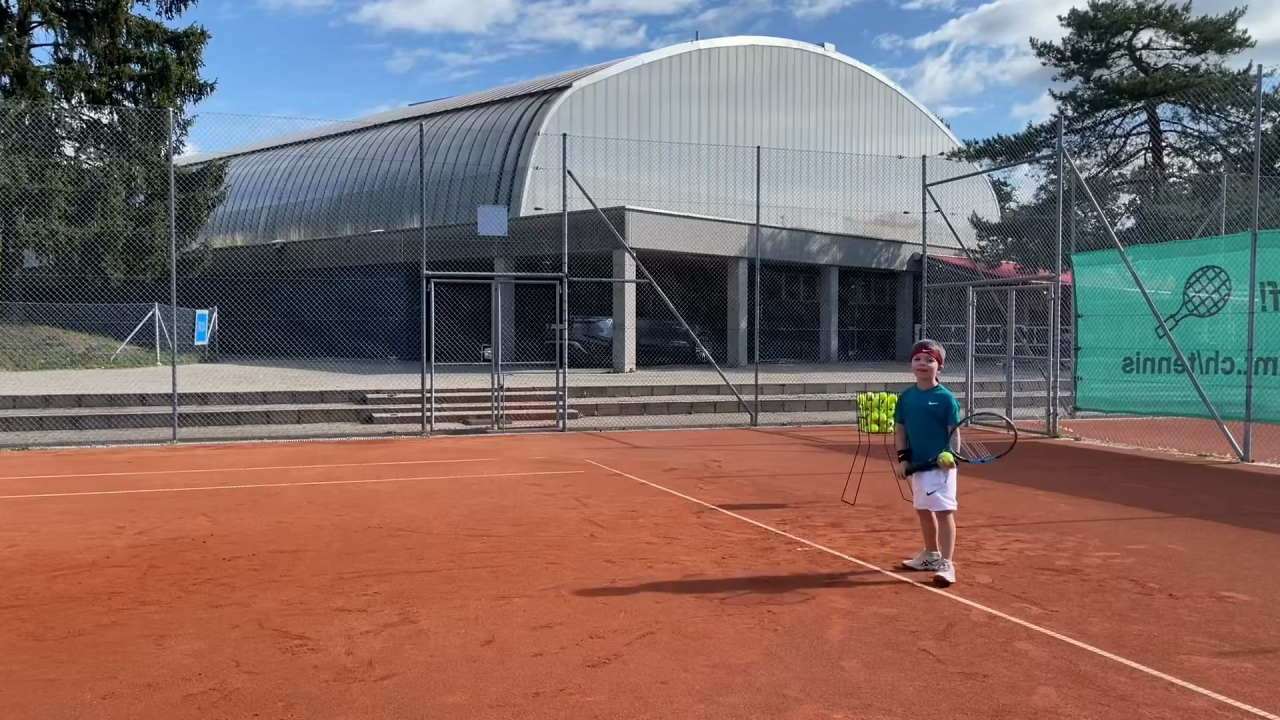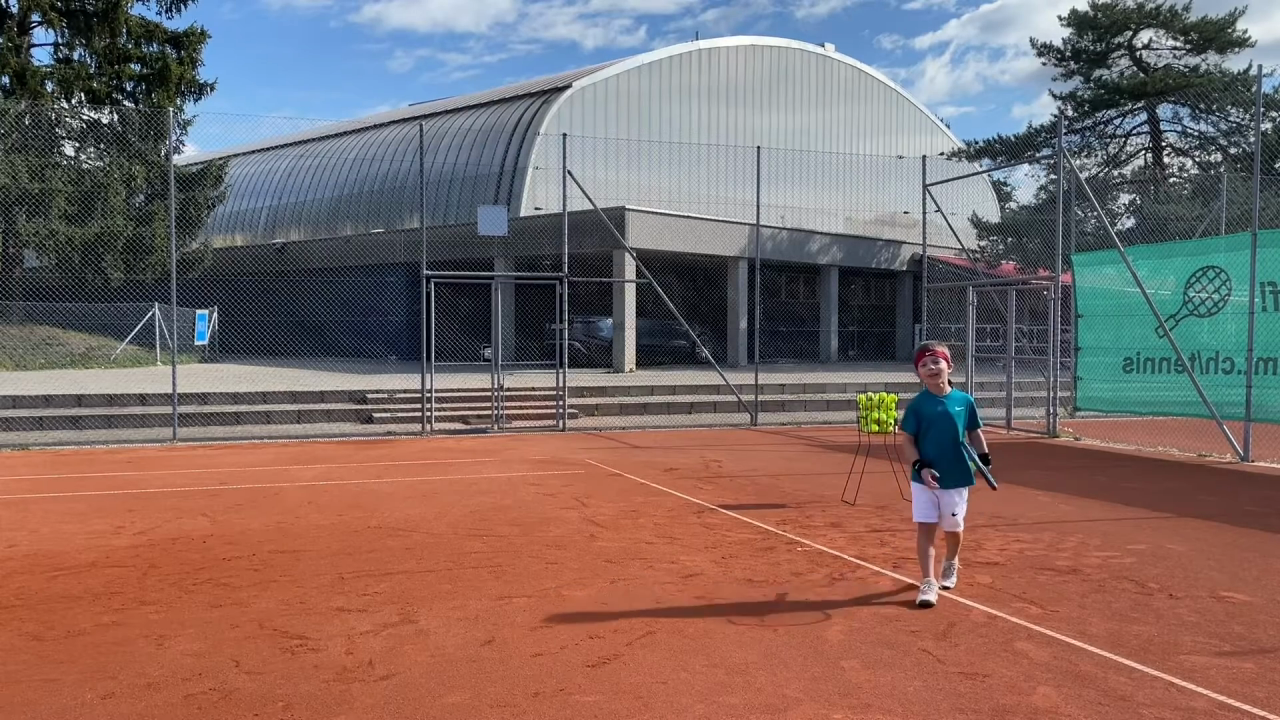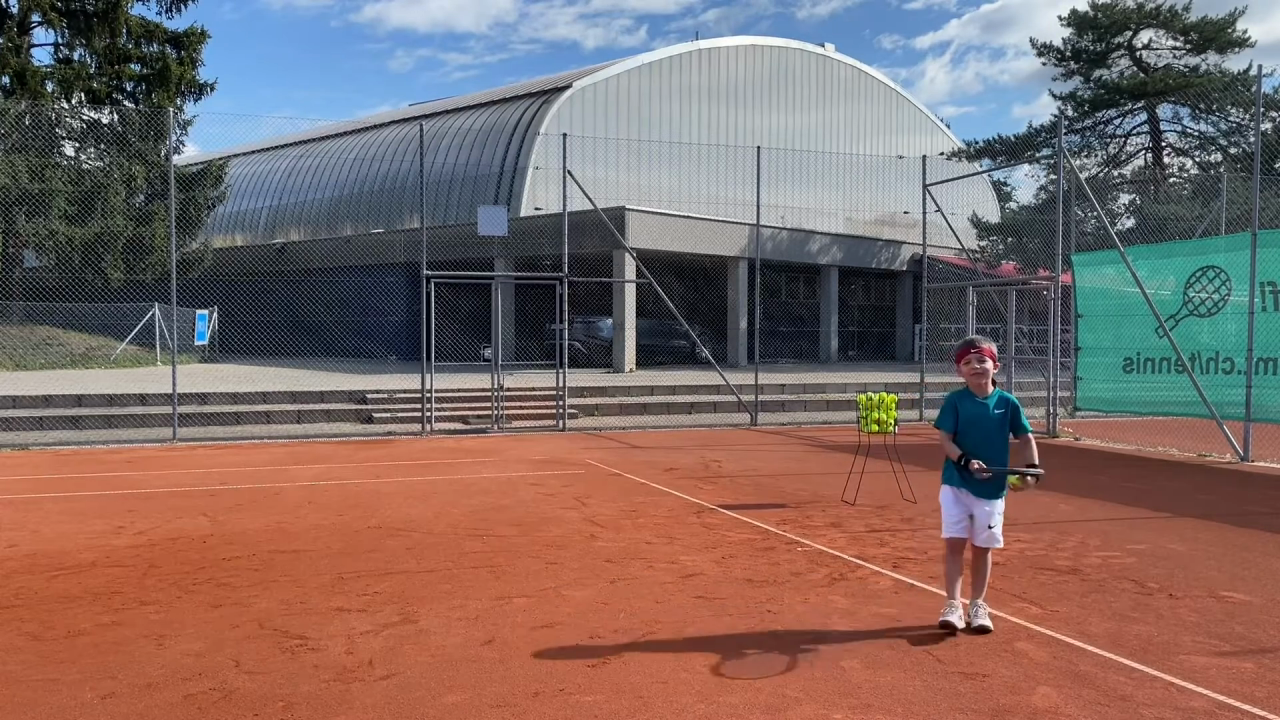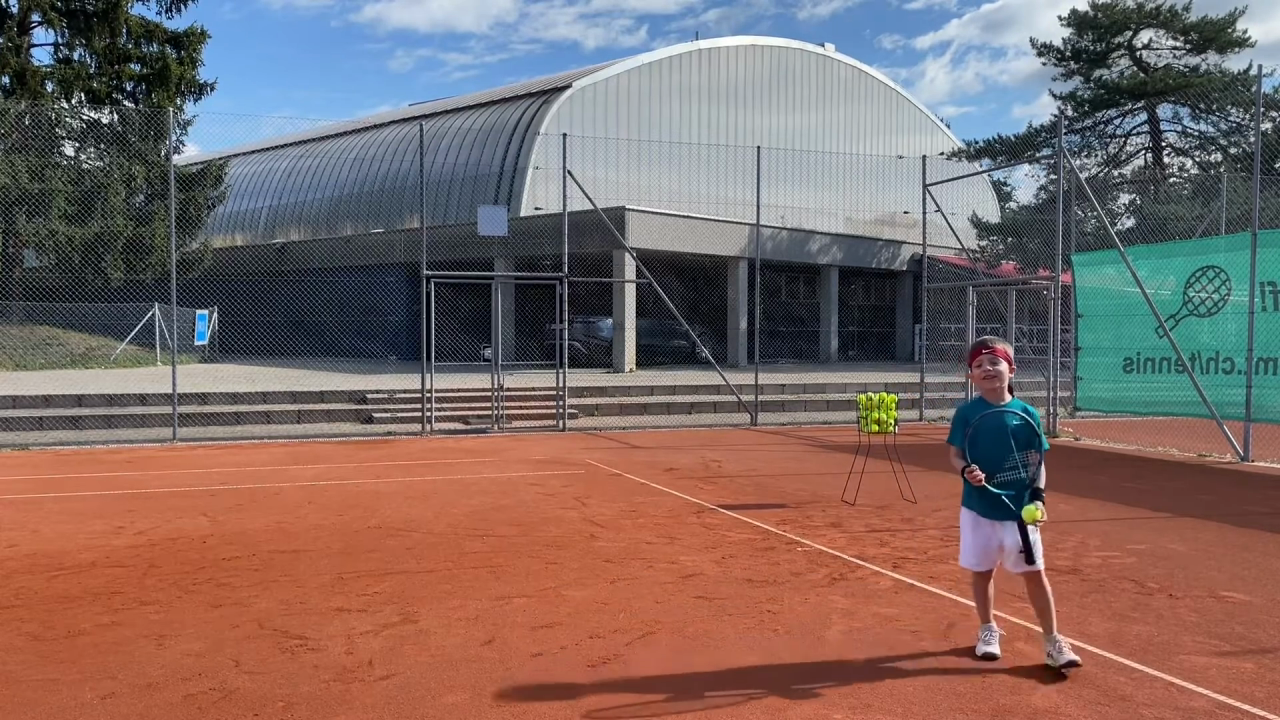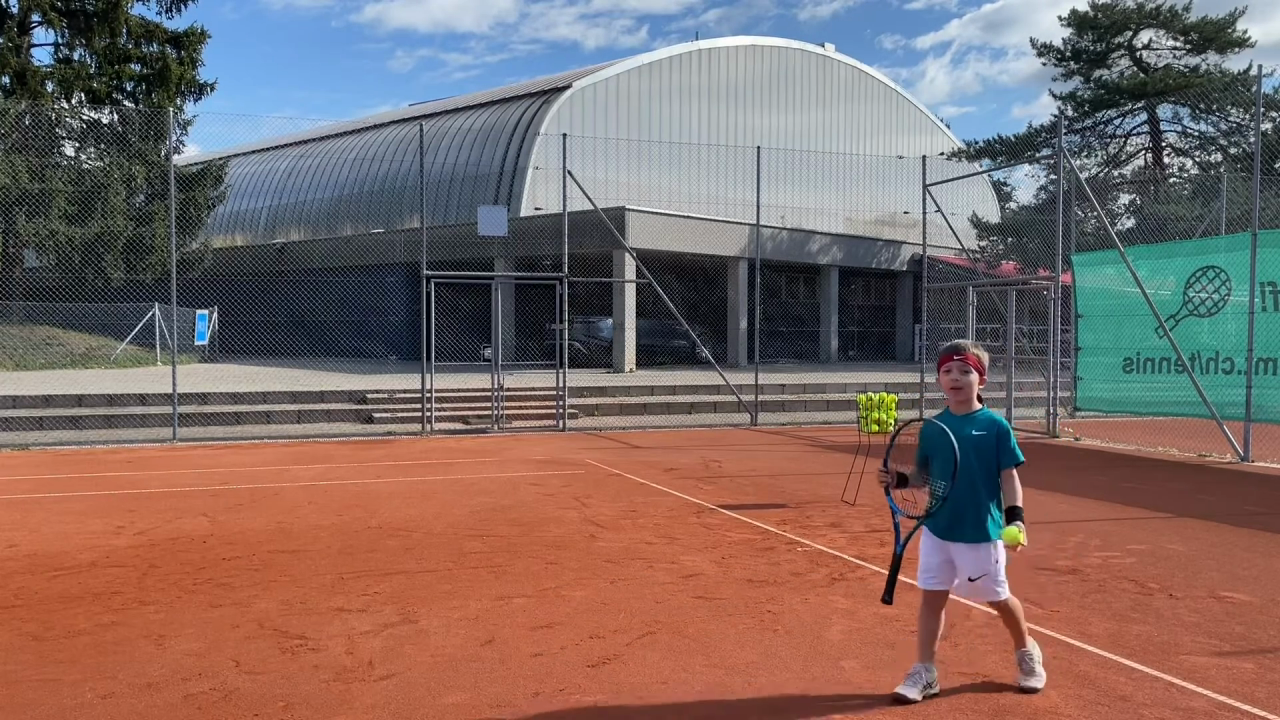
dt=1s
person 1, frame 1
left shoulder: (945, 398)
right shoulder: (906, 396)
left elbow: (953, 432)
right elbow: (900, 429)
right wrist: (903, 457)
left hip: (941, 465)
right hip: (918, 464)
left knee: (944, 511)
right knee: (923, 509)
left ankle: (946, 565)
right ankle: (932, 554)
person 1, frame 2
left shoulder: (965, 401)
right shoulder: (917, 404)
left elbow: (975, 434)
right elbow: (908, 441)
left wrist: (984, 459)
right wrist: (920, 467)
left hip: (957, 478)
right hip: (926, 478)
left knee: (954, 529)
right knee: (926, 528)
left ankle: (951, 563)
right ankle: (928, 582)
person 1, frame 3
left shoulder: (1008, 403)
right shoulder: (954, 401)
left elbow: (1026, 440)
right elbow: (945, 440)
left wrist: (1029, 471)
right wrist: (966, 461)
left hip: (992, 489)
right hip: (956, 484)
left knee: (983, 548)
right knee: (954, 543)
left ankle: (978, 606)
right ankle: (953, 606)
person 1, frame 4
left shoulder: (1028, 414)
right shoulder: (966, 413)
left elbow: (1037, 462)
right elbow: (955, 456)
left wrist: (1038, 498)
right wrist: (967, 472)
left hip: (1019, 509)
right hip: (979, 508)
left knee: (1034, 572)
right knee: (982, 571)
left ankle: (1053, 641)
right ankle: (988, 630)
person 1, frame 5
left shoulder: (996, 426)
left elbow: (1009, 478)
left wrist: (1015, 518)
left hip: (982, 531)
right hip: (937, 529)
left knee: (998, 598)
right knee: (931, 598)
left ankle: (1026, 652)
right ankle: (924, 672)
